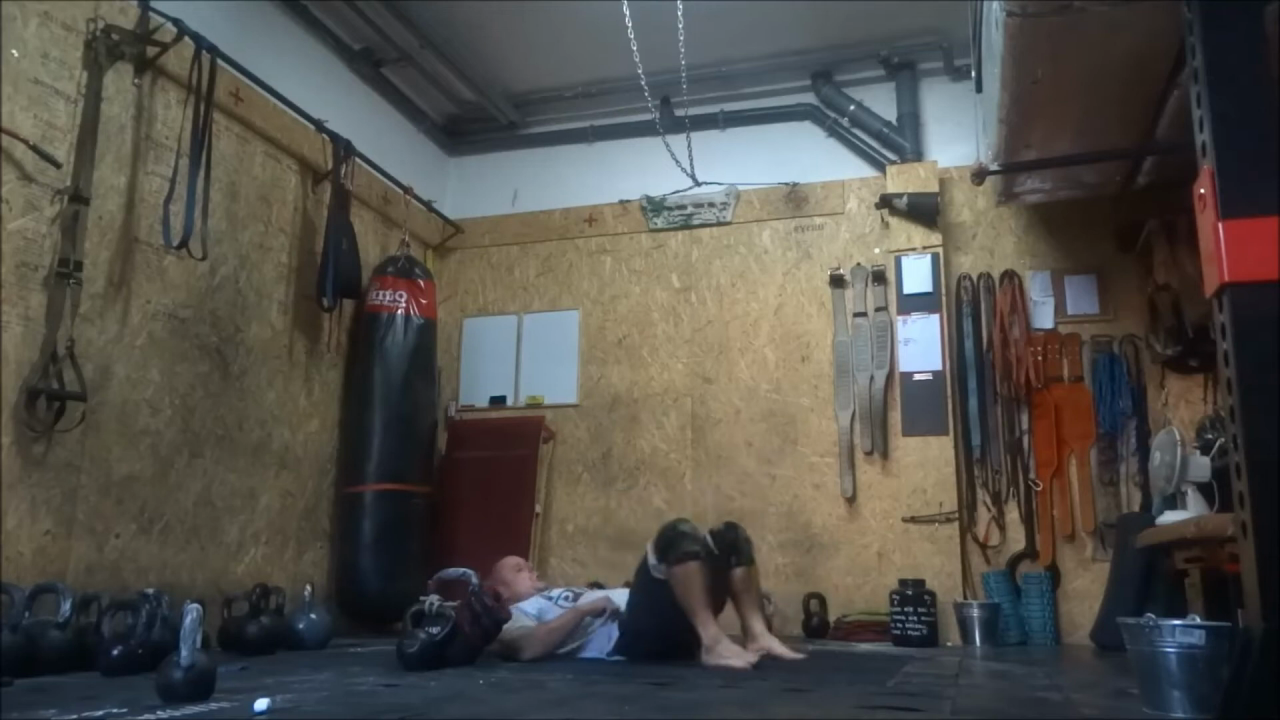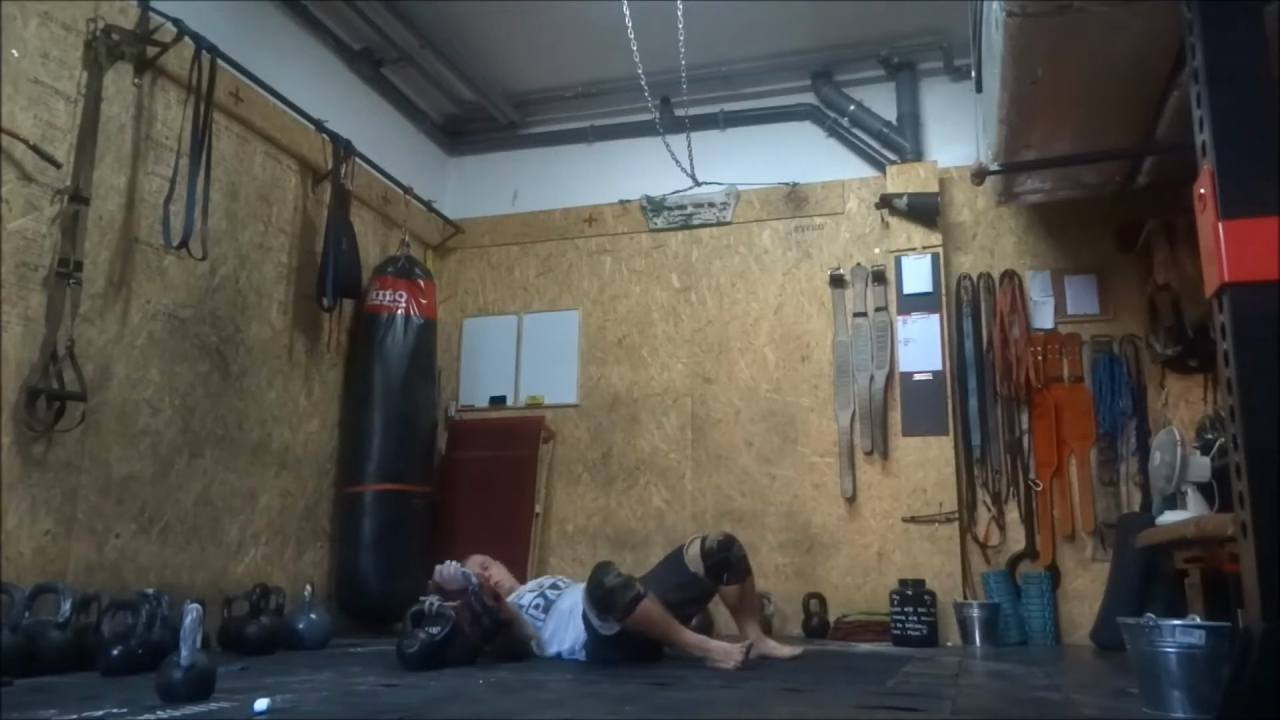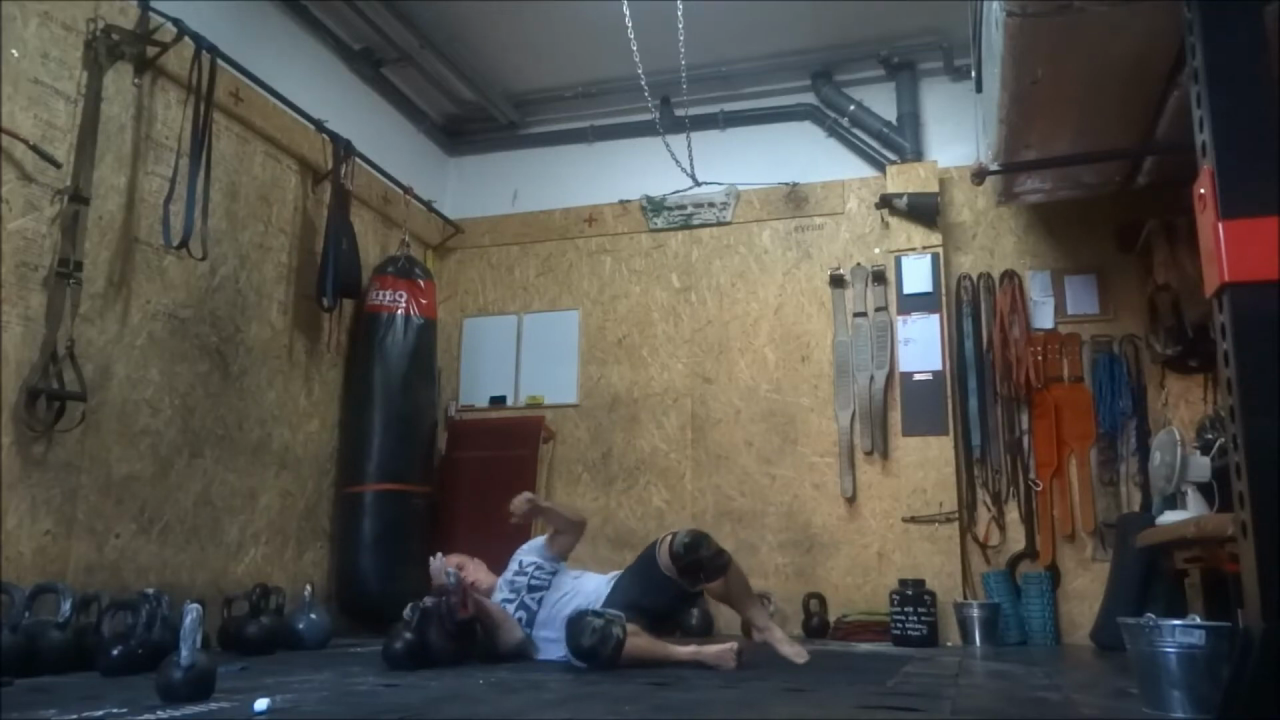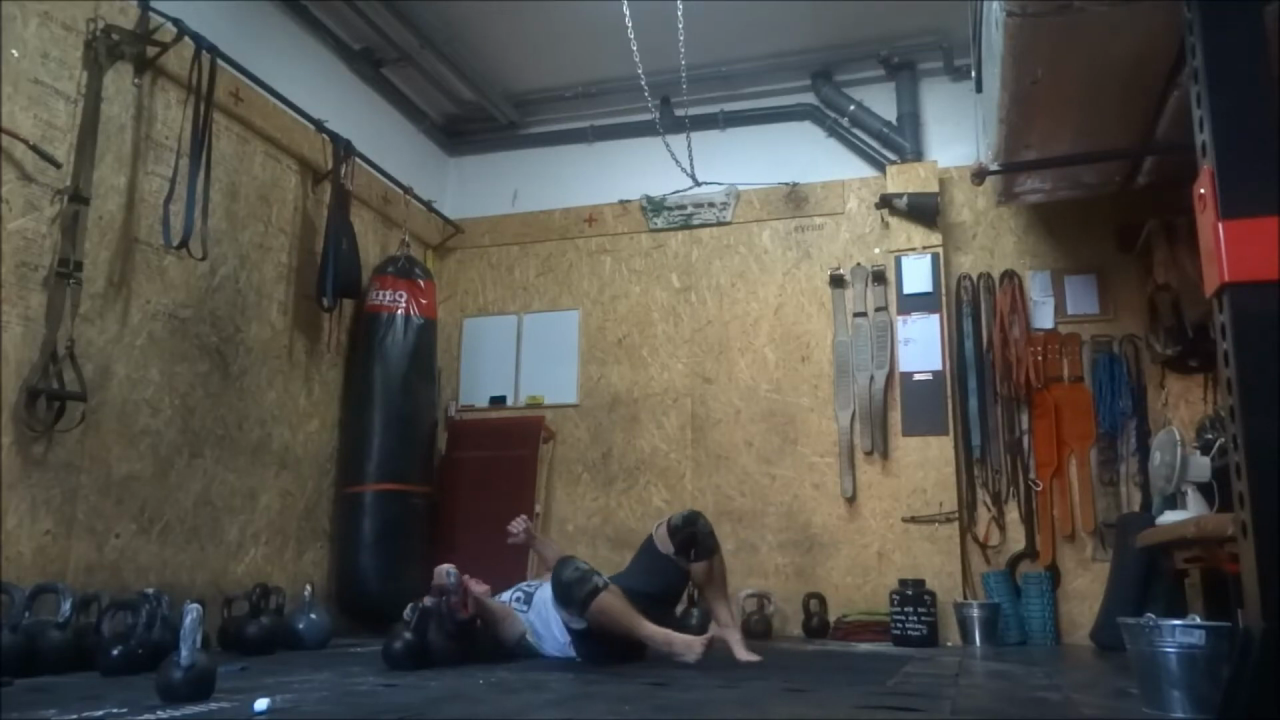
dt=1s
person 1, frame 1
left shoulder: (557, 599)
right shoulder: (516, 616)
right elbow: (524, 649)
right wrist: (583, 610)
left hip: (676, 625)
right hip: (633, 636)
left knee: (729, 535)
right knee: (679, 533)
left ankle: (758, 636)
right ankle: (714, 643)
person 1, frame 2
left shoulder: (546, 583)
right shoulder: (508, 610)
right elbow: (523, 637)
right wrist: (464, 590)
left hip: (635, 611)
right hip: (608, 641)
left knee: (719, 548)
right knee: (606, 578)
left ankle: (755, 639)
right ankle: (704, 649)
person 1, frame 3
left shoulder: (525, 557)
left elbow: (574, 527)
right elbow: (515, 643)
left wrist: (538, 508)
left hip: (623, 590)
right hip: (602, 625)
left knee: (687, 546)
right knee: (584, 631)
left ankle: (763, 626)
right ankle: (698, 654)
person 1, frame 4
left shoulder: (516, 595)
right shoulder: (492, 618)
left elbow: (559, 565)
left wrist: (532, 538)
right wrist: (465, 597)
left hip: (625, 601)
right hip: (597, 639)
left knee: (688, 526)
right knee: (569, 573)
left ankle: (726, 628)
right ankle: (668, 641)
